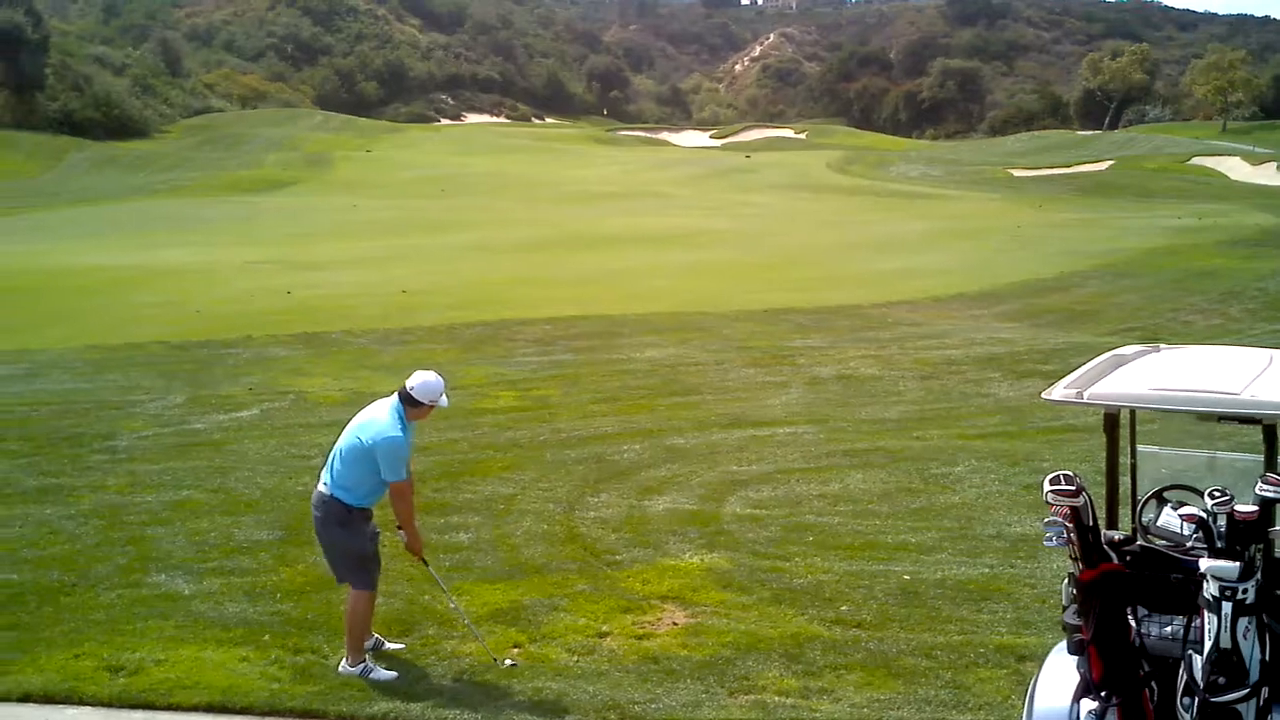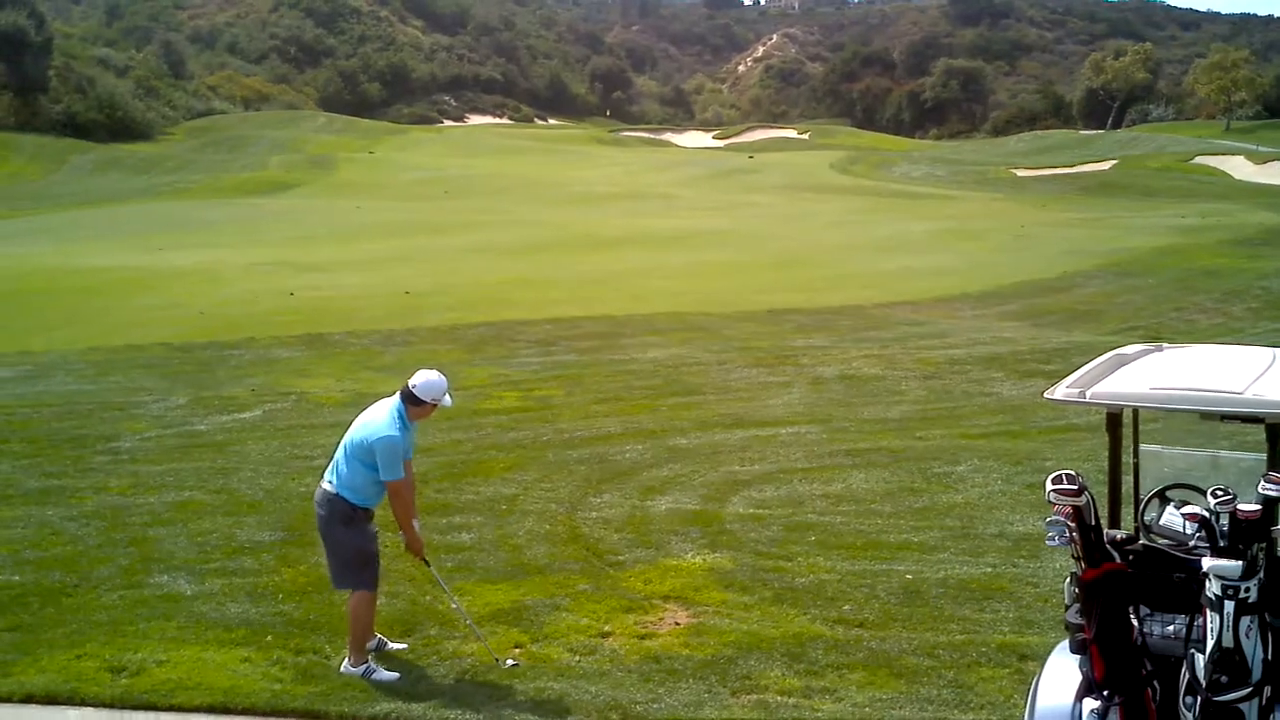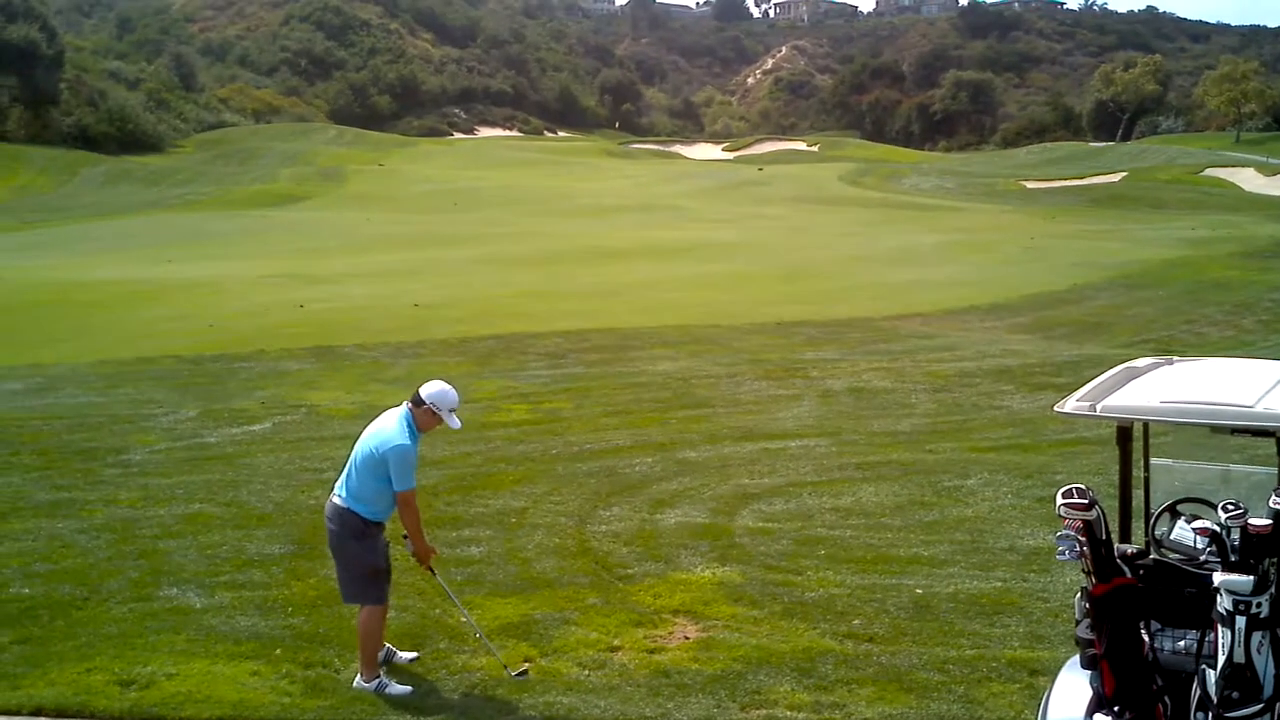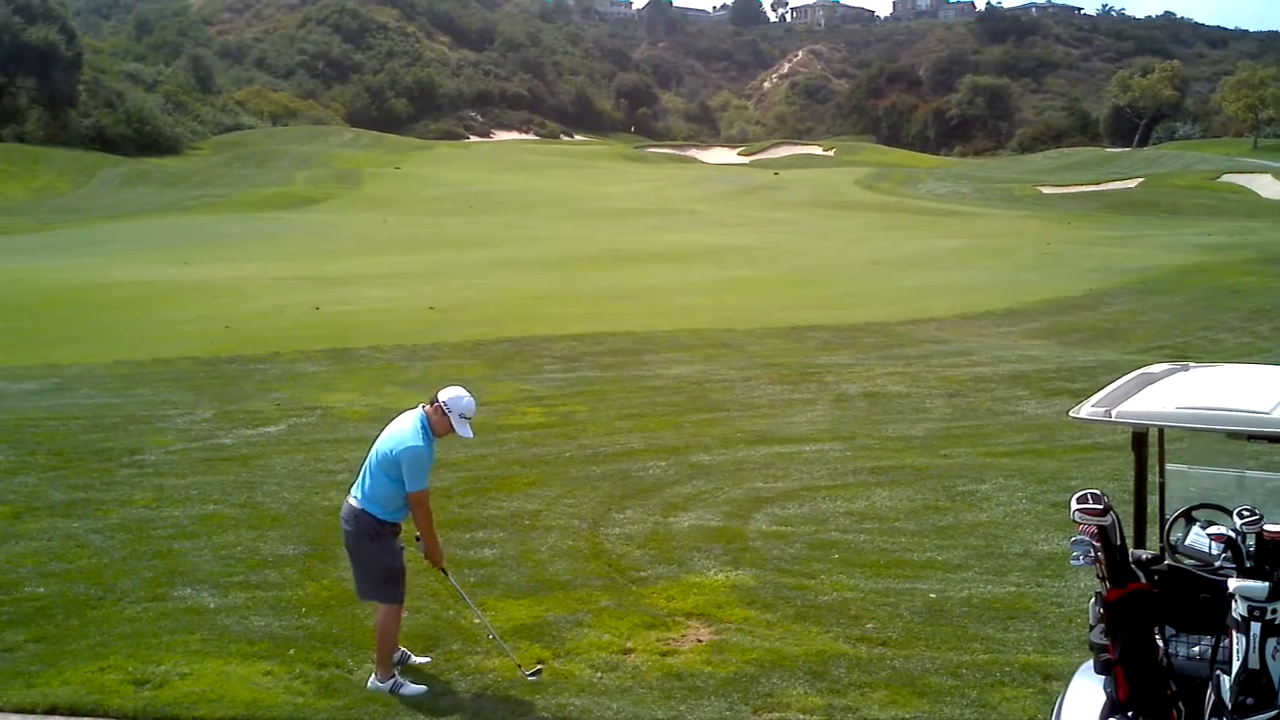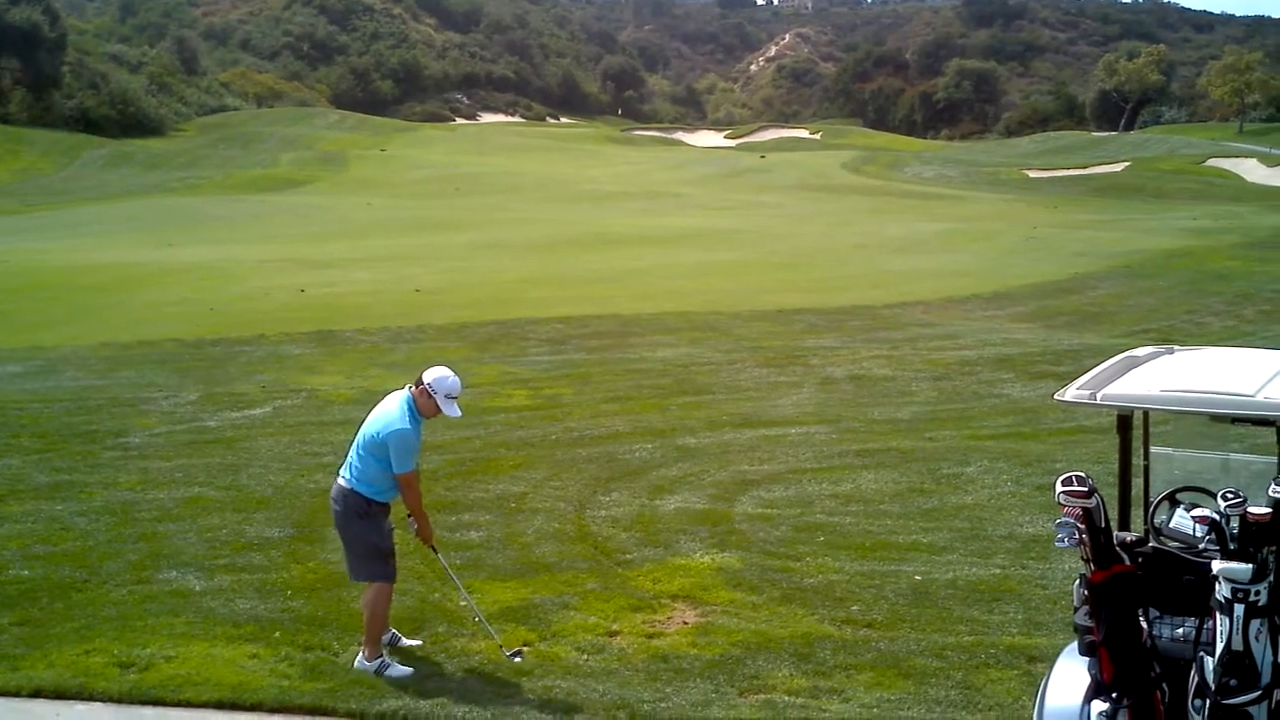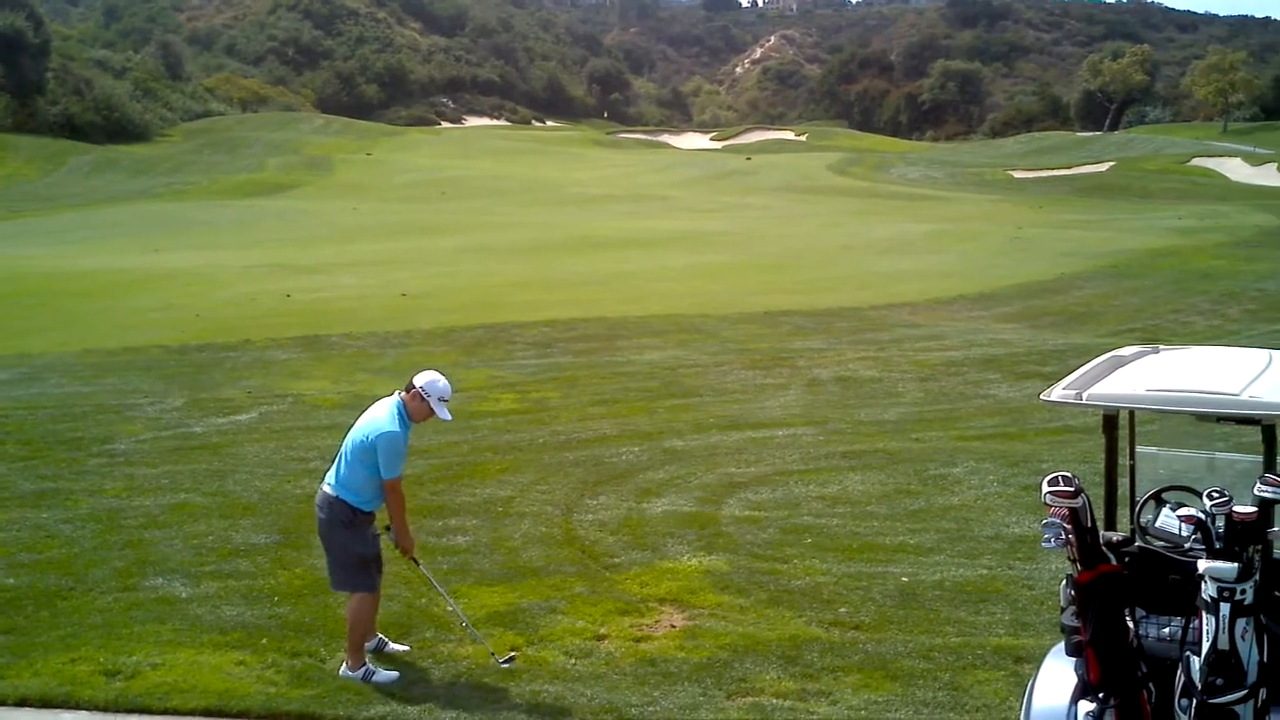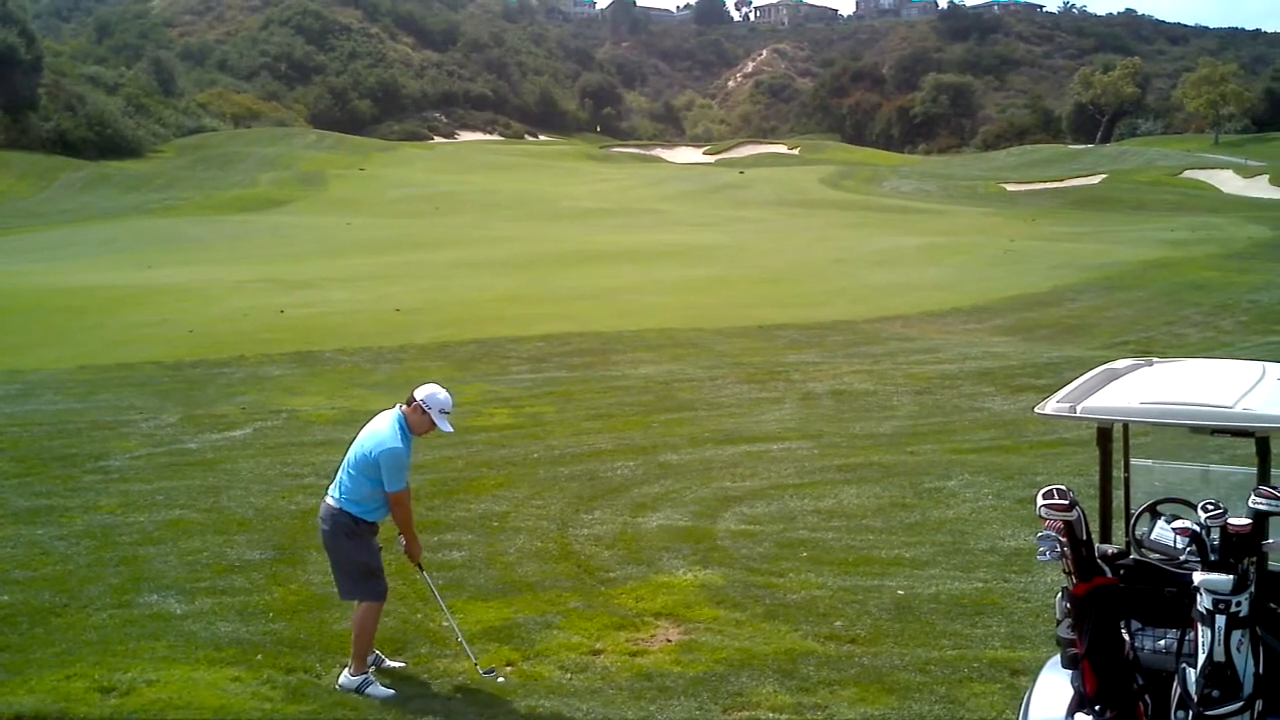
dt=0.4s
person 1, frame 1
left shoulder: (394, 410)
right shoulder: (390, 436)
left elbow: (405, 475)
right elbow: (399, 492)
left wrist: (411, 525)
right wrist: (412, 536)
left hip: (350, 502)
right hip: (337, 508)
left knee: (366, 574)
right knee: (363, 582)
left ankle: (364, 636)
right ankle: (354, 660)
person 1, frame 2
left shoulder: (396, 411)
right shoulder: (389, 434)
left elbow: (407, 474)
right elbow: (396, 493)
left wrist: (414, 522)
right wrist: (411, 536)
left hip: (352, 503)
right hip: (340, 507)
left knee: (370, 576)
right knee: (363, 584)
left ankle: (367, 638)
right ankle: (356, 660)
person 1, frame 3
left shoulder: (399, 418)
right shoulder: (400, 443)
left elbow: (405, 494)
right elbow: (406, 503)
left wrist: (417, 539)
right wrist: (420, 545)
left hip: (359, 515)
right hip: (352, 521)
left knee: (380, 586)
right knee: (372, 598)
left ankle: (376, 649)
right ankle: (368, 676)
person 1, frame 4
left shoulder: (417, 421)
right shoulder: (414, 445)
left elbow: (422, 492)
right elbow: (419, 504)
left wrist: (428, 538)
right wrist: (432, 546)
left hip: (377, 516)
right hip: (367, 522)
left knee: (392, 590)
right knee: (390, 597)
left ankle: (390, 651)
right ankle: (383, 675)
person 1, frame 5
left shoulder: (401, 400)
right shoulder: (401, 428)
left elbow: (411, 470)
right elbow: (408, 484)
left wrist: (417, 515)
right wrist: (423, 523)
left hip: (368, 498)
right hip: (357, 503)
left knee: (385, 570)
right knee: (380, 577)
left ankle: (382, 632)
right ankle: (371, 655)
person 1, frame 6
left shoulder: (390, 406)
right shoulder: (391, 431)
left elbow: (389, 485)
right elbow: (392, 491)
left wrist: (397, 527)
right wrist: (403, 534)
left hip: (352, 506)
right hip: (342, 511)
left knee: (373, 575)
right knee: (362, 587)
left ankle: (369, 637)
right ankle: (354, 664)
person 1, frame 7
left shoulder: (391, 419)
right shoulder: (393, 446)
left elbow: (400, 489)
right elbow: (398, 503)
left wrist: (407, 533)
right wrist: (412, 541)
left hip: (354, 517)
right hip: (345, 522)
left knee: (371, 589)
right knee: (372, 594)
left ankle: (367, 653)
right ankle: (356, 672)
